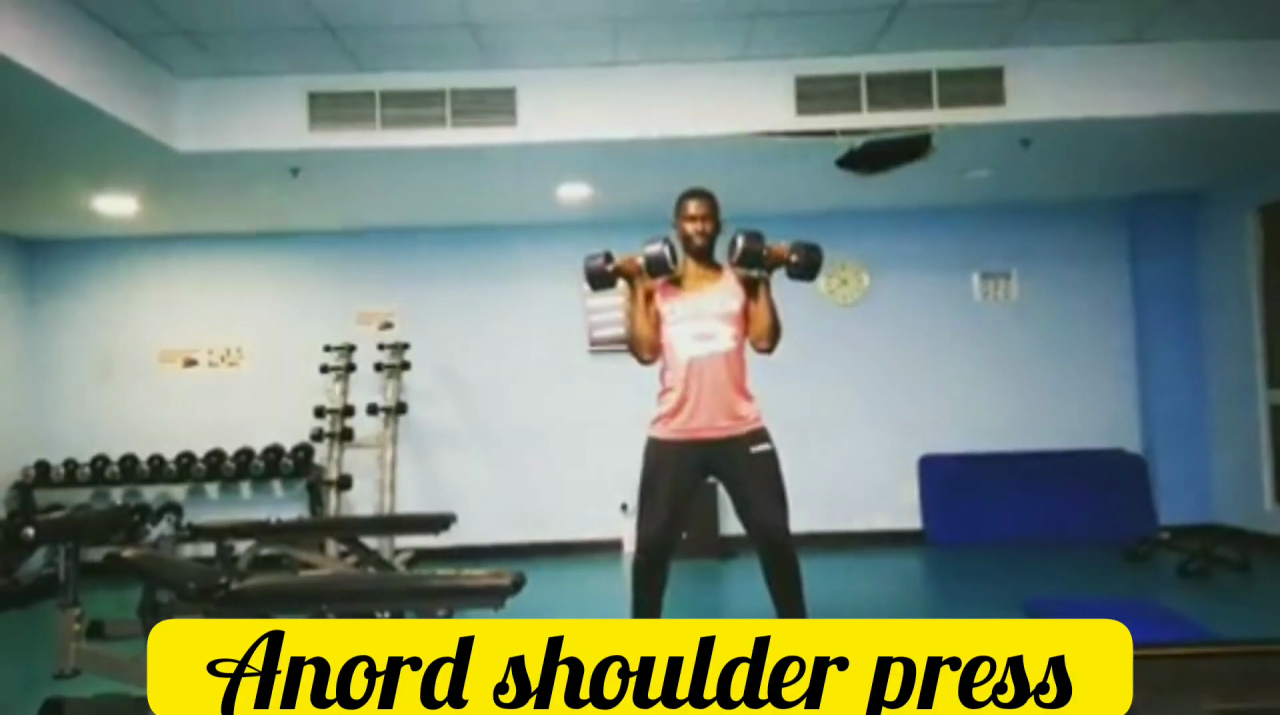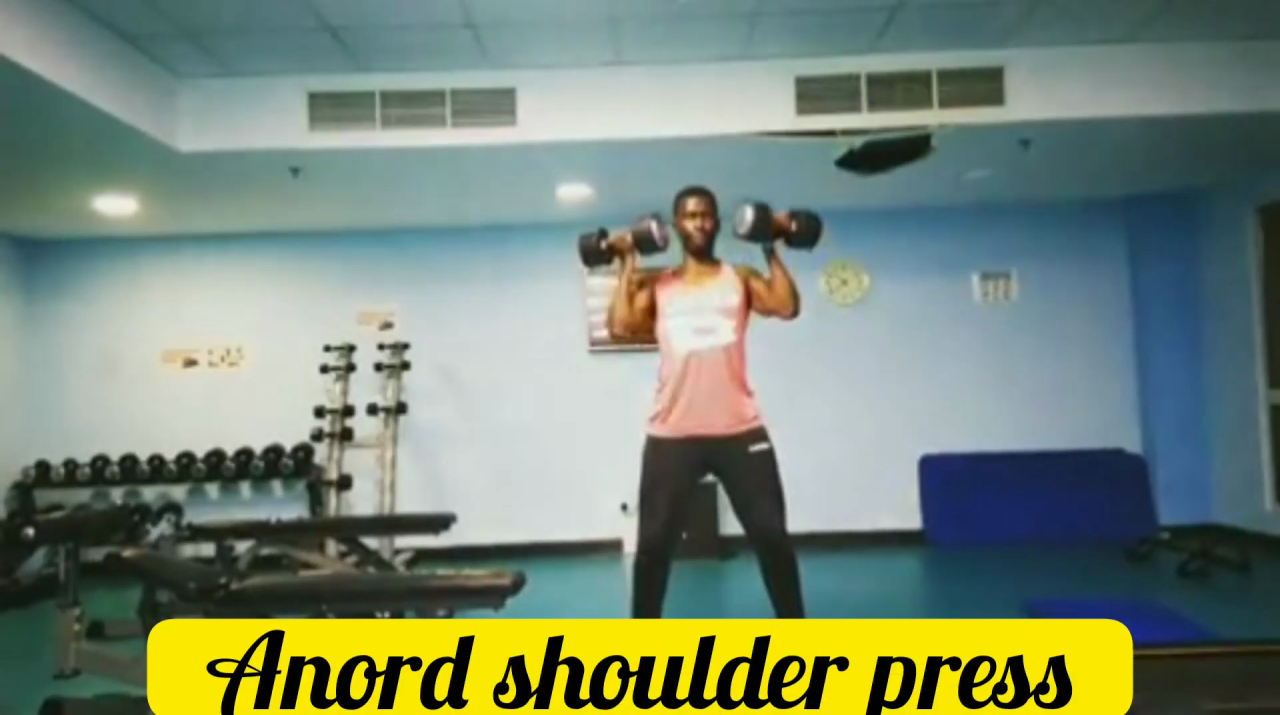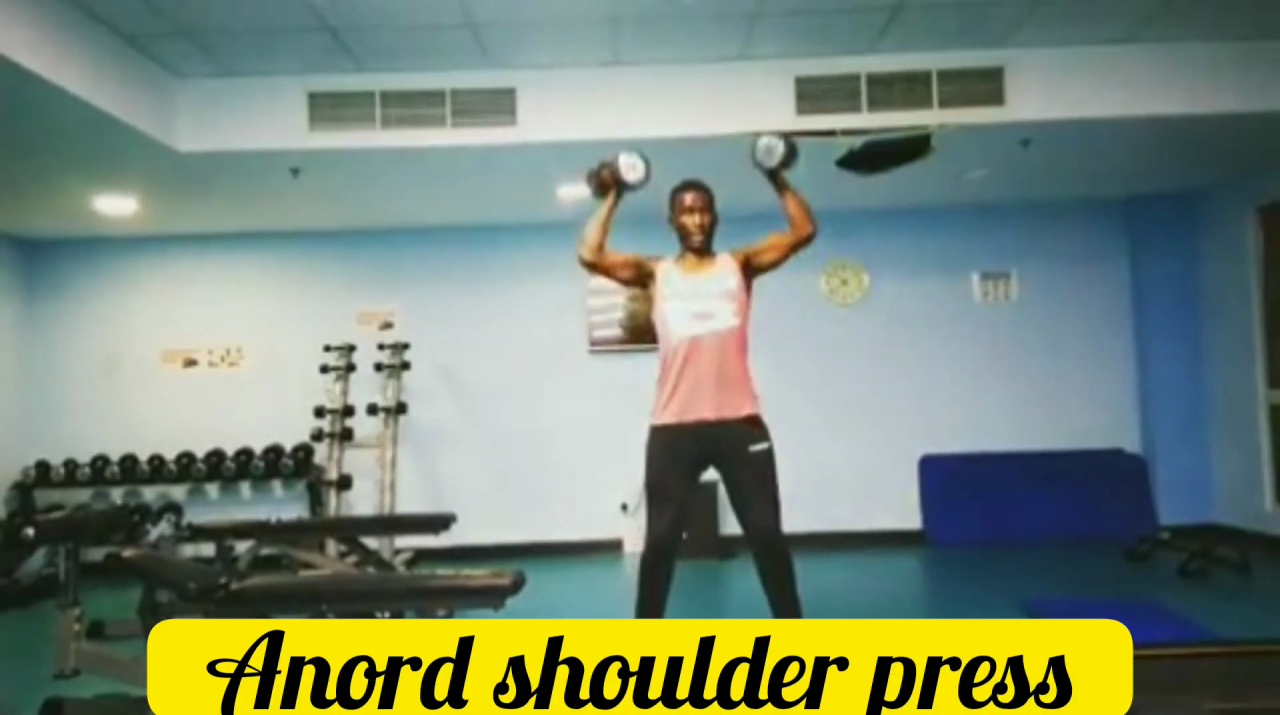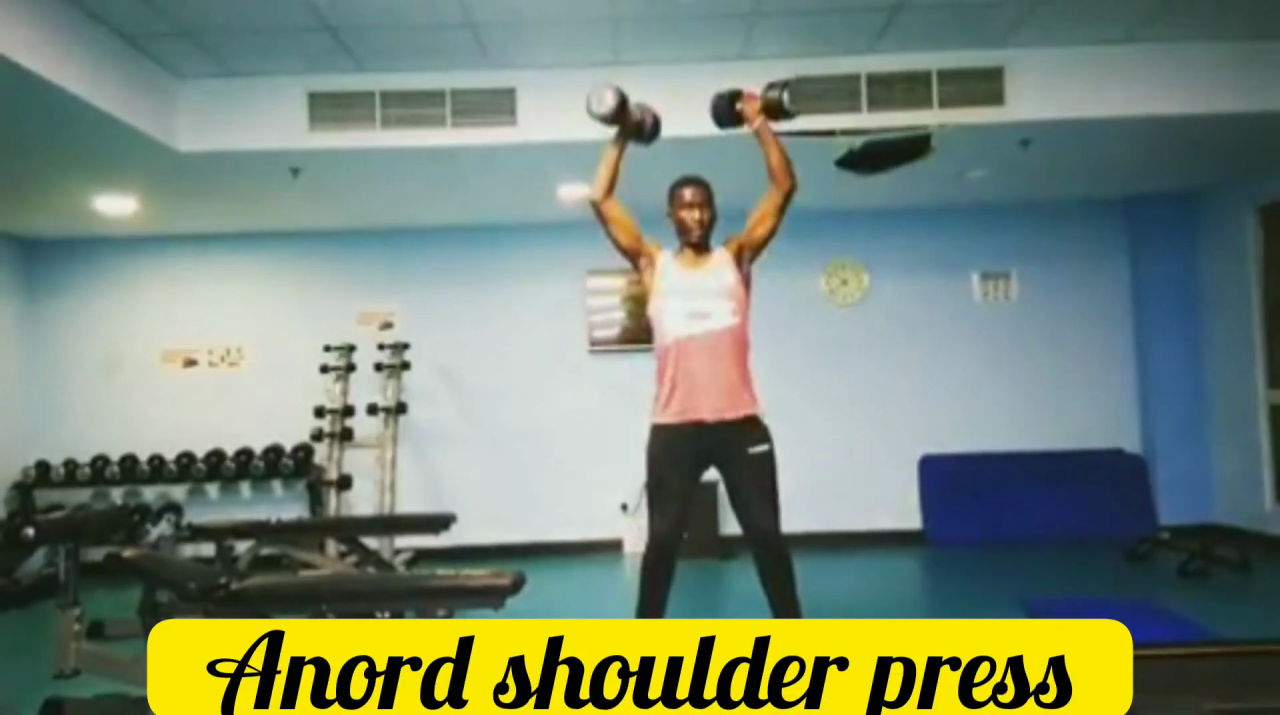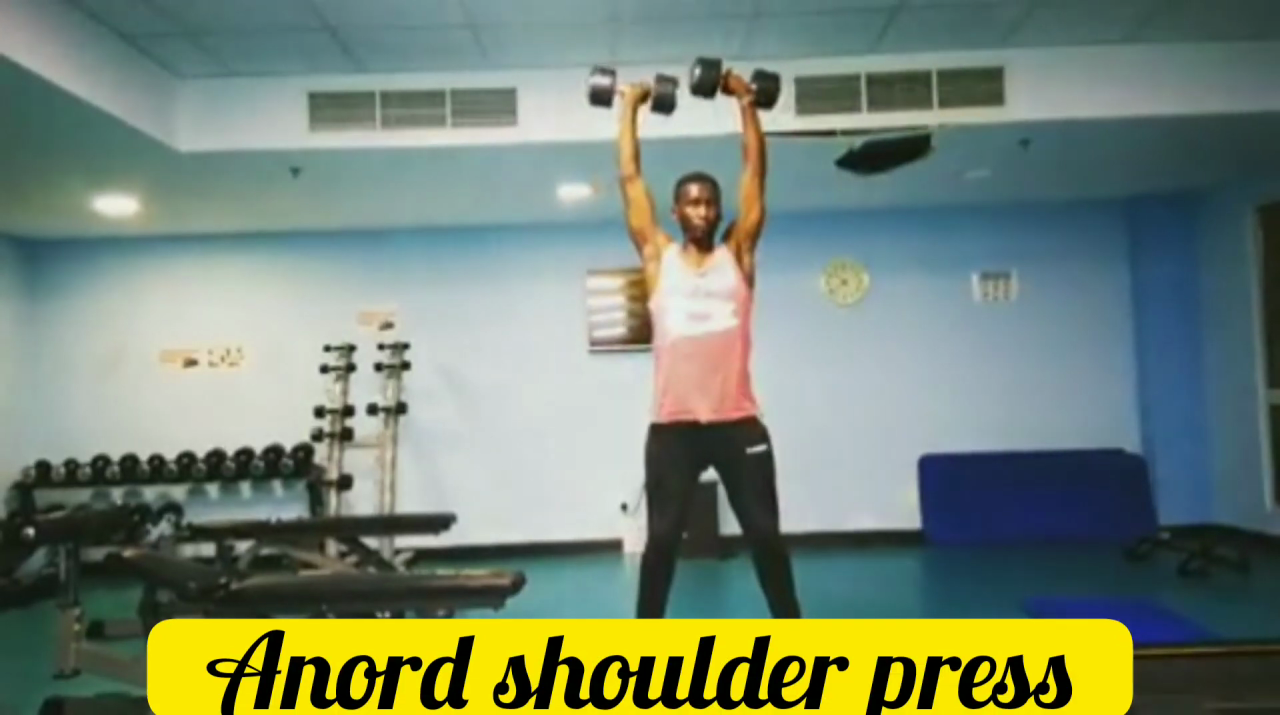
dt=0.3s
person 1, frame 1
left shoulder: (741, 282)
right shoulder: (657, 288)
left elbow: (765, 341)
right elbow: (644, 352)
left wrist: (763, 281)
right wrist: (635, 288)
left hip: (740, 430)
right hip: (673, 435)
left knee: (774, 535)
right knee: (652, 542)
person 1, frame 2
left shoulder: (740, 279)
right shoulder: (656, 286)
left elbow: (788, 307)
right elbow: (620, 327)
left wrist: (773, 252)
right wrist: (626, 265)
left hip: (739, 429)
right hip: (672, 433)
left knee: (771, 534)
right knee: (654, 540)
person 1, frame 3
left shoulder: (740, 263)
right shoulder: (655, 271)
left elbow: (804, 230)
right elbow: (589, 256)
left wrist: (777, 179)
right wrist: (612, 196)
left hip: (739, 420)
right hip: (674, 425)
left knee: (766, 533)
right knee: (660, 538)
person 1, frame 4
left shoulder: (737, 257)
right shoulder: (653, 263)
left elbow: (783, 187)
right elbow: (602, 200)
left wrist: (760, 123)
right wrist: (621, 137)
left hip: (739, 422)
right hip: (675, 425)
left knee: (766, 535)
right knee: (663, 539)
person 1, frame 5
left shoulder: (739, 253)
right shoulder: (658, 257)
left elbow: (755, 168)
right elbow: (629, 176)
left wrist: (744, 100)
right wrist: (630, 105)
left hip: (738, 424)
right hip: (673, 427)
left knee: (765, 536)
right knee: (661, 539)
